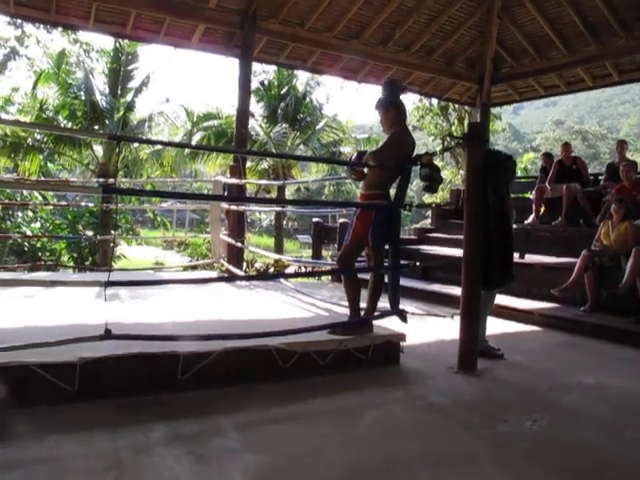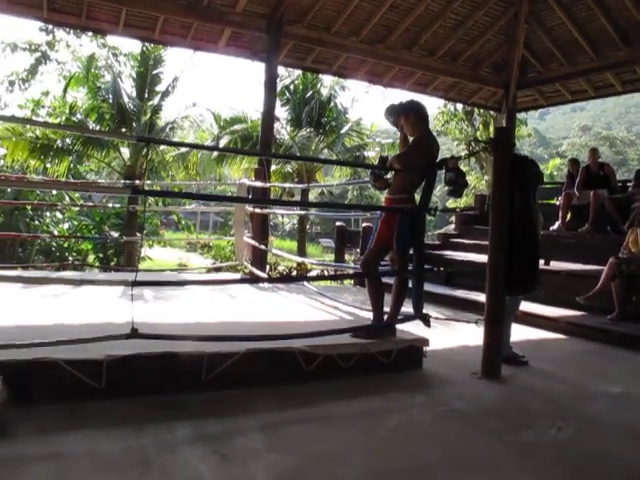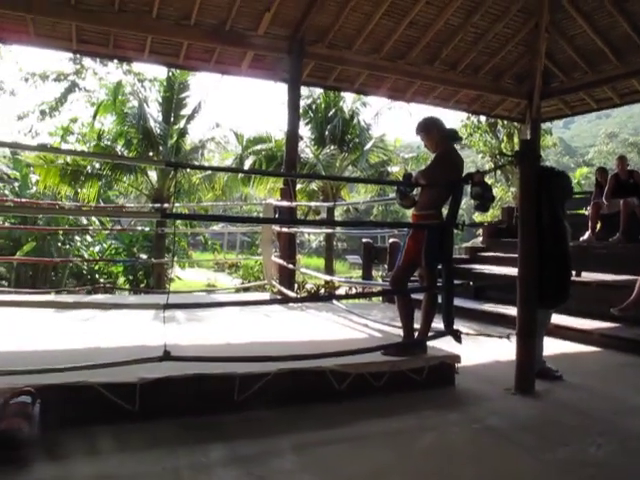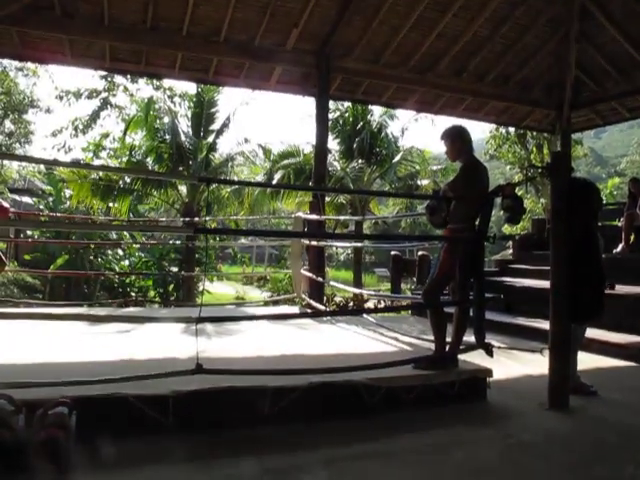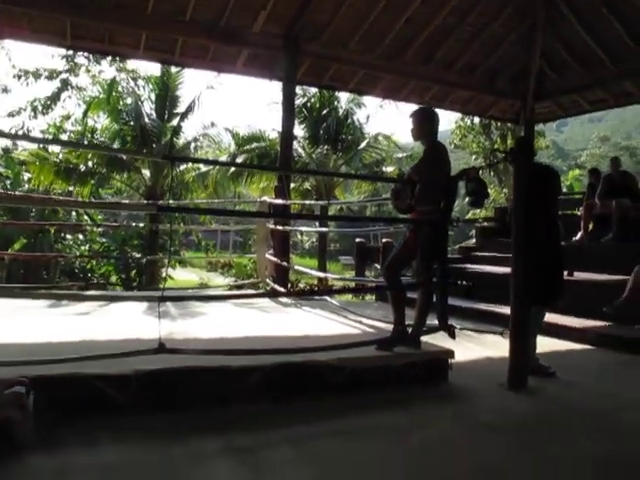
dt=1s
person 1, frame 1
left shoulder: (399, 135)
right shoulder: (403, 137)
left elbow: (377, 157)
left wrist: (365, 157)
left hip: (374, 205)
right hip: (380, 204)
left knee: (345, 260)
right knee: (375, 263)
left ankle: (356, 319)
right ankle: (365, 319)
person 1, frame 2
left shoulder: (423, 140)
right shoulder: (426, 141)
left elbow: (400, 161)
left wrist: (389, 161)
right wrist: (401, 132)
left hip: (398, 209)
right hip: (405, 208)
left knee: (369, 264)
right knee: (400, 268)
left ankle: (379, 323)
right ankle: (389, 323)
person 1, frame 3
left shoulder: (446, 155)
right shoulder: (453, 157)
left elbow: (424, 176)
left wrist: (415, 177)
left hip: (426, 225)
right hip: (434, 224)
left knee: (398, 280)
right knee: (429, 283)
left ankle: (409, 340)
right ankle: (420, 340)
person 1, frame 4
left shoulder: (469, 168)
right shoulder: (478, 169)
left elbow: (449, 191)
left wrist: (443, 193)
left hip: (458, 238)
right hip: (467, 238)
left knee: (431, 293)
right knee: (461, 296)
left ankle: (440, 354)
right ankle: (451, 354)
person 1, frame 5
left shoulder: (433, 151)
right shoulder: (439, 151)
left elbow: (414, 175)
left wrist: (408, 178)
left hip: (426, 222)
right hip: (433, 222)
left knee: (392, 269)
right knee: (425, 278)
left ankle: (400, 330)
right ankle: (414, 334)
person 2, frame 1
left shoulder: (497, 192)
right shoulder: (496, 193)
right elbow: (500, 221)
left hip: (493, 247)
right hip: (493, 248)
left knee: (488, 290)
right knee: (488, 290)
left ankle: (479, 340)
right ankle: (479, 342)
person 2, frame 2
left shoulder: (522, 196)
right shoulder: (520, 196)
right elbow: (526, 225)
left hip: (519, 250)
right hip: (518, 251)
left knee: (512, 296)
right knee: (513, 296)
left ankle: (503, 347)
right ankle: (503, 349)
person 2, frame 3
left shoulder: (549, 211)
right shoulder: (549, 212)
right elbow: (553, 241)
left hip: (547, 266)
right hip: (548, 267)
left knee: (540, 315)
right knee: (541, 315)
left ankle: (537, 362)
right ankle: (537, 364)
person 2, frame 4
left shoulder: (570, 195)
right shoulder: (583, 194)
left hip: (577, 264)
right hip: (582, 266)
left knee: (575, 320)
right knee: (577, 320)
left ankle: (570, 374)
right ankle: (571, 377)
person 2, frame 5
left shoulder: (525, 176)
right shoulder: (545, 174)
left hip: (532, 245)
right hip: (541, 247)
left knee: (533, 300)
right knee: (537, 301)
left ankle: (527, 355)
right ankle: (529, 358)
